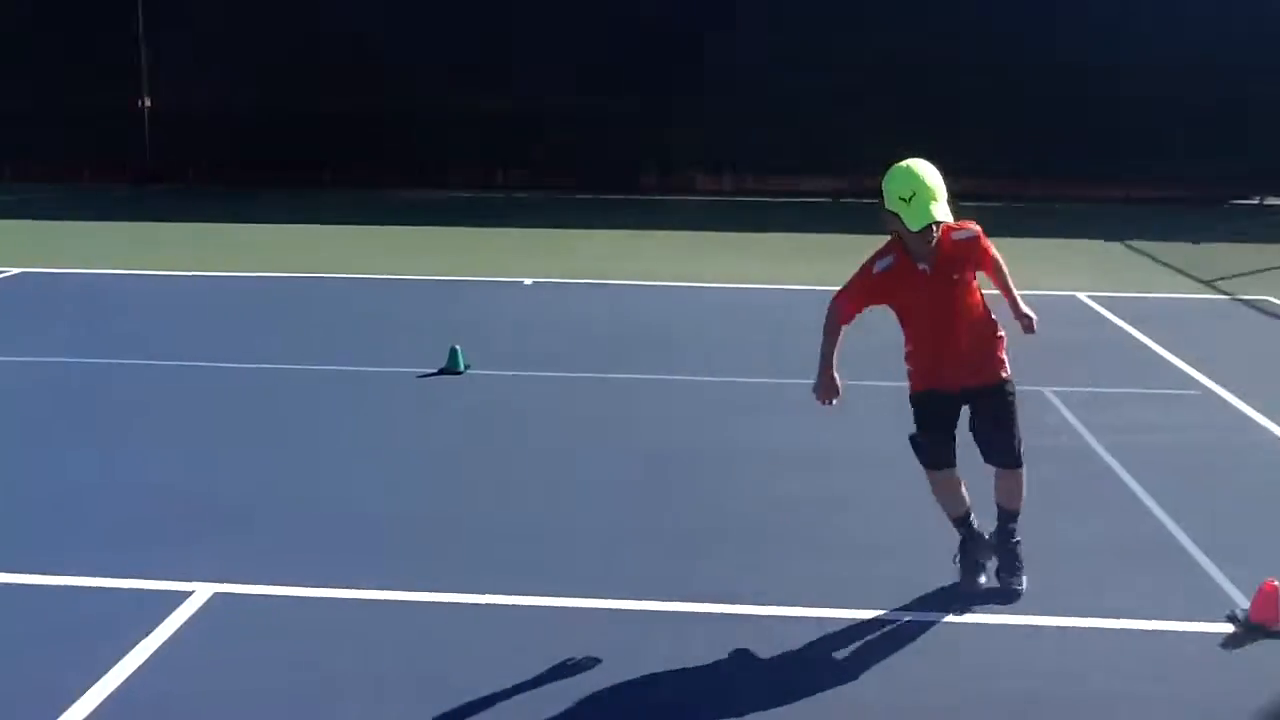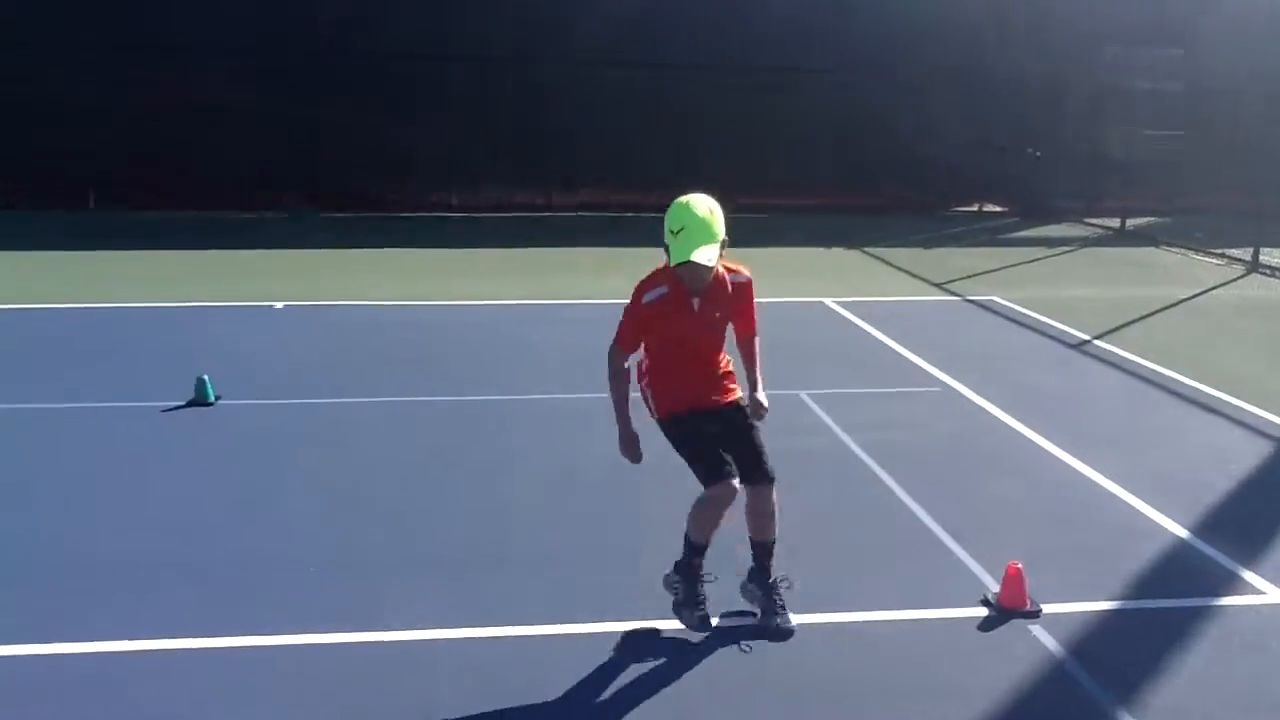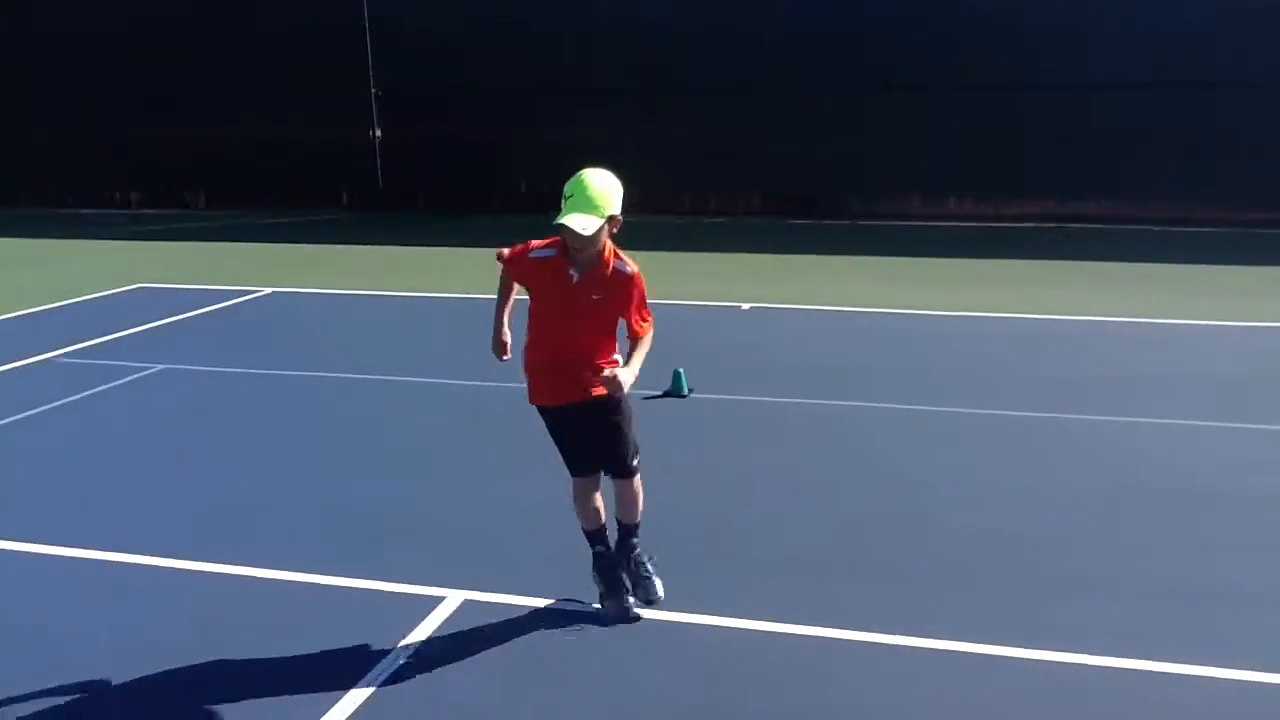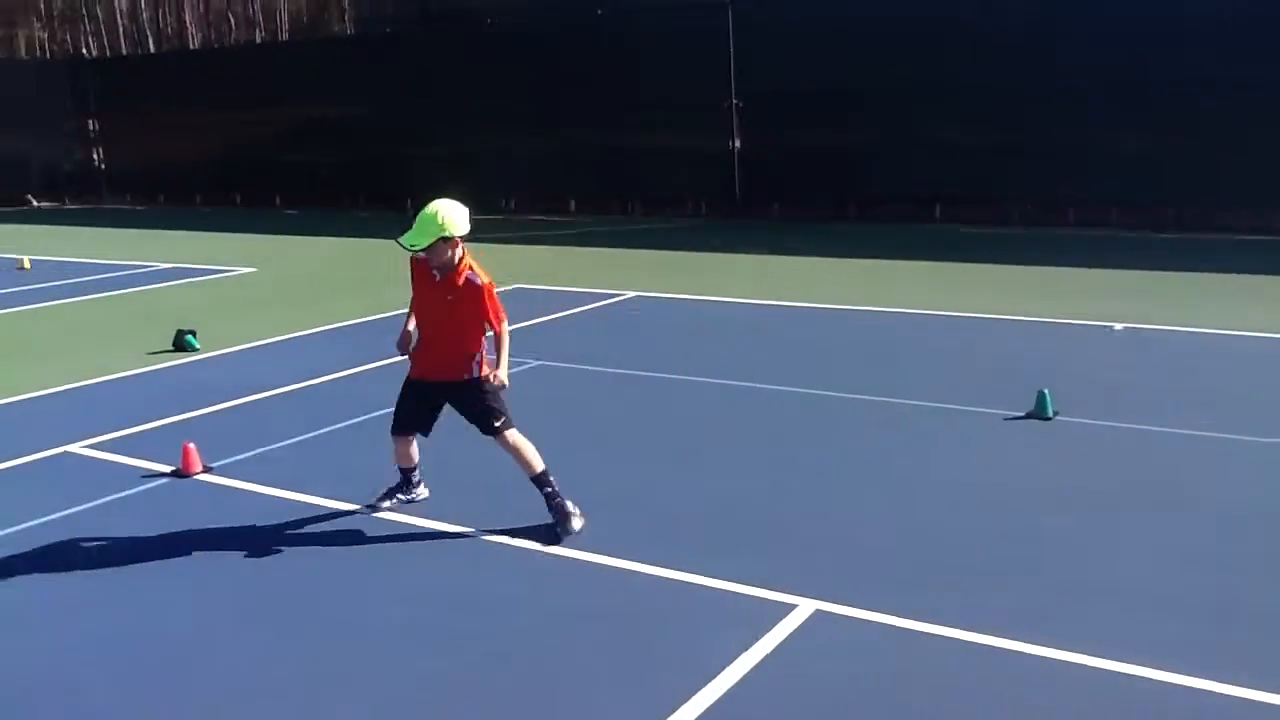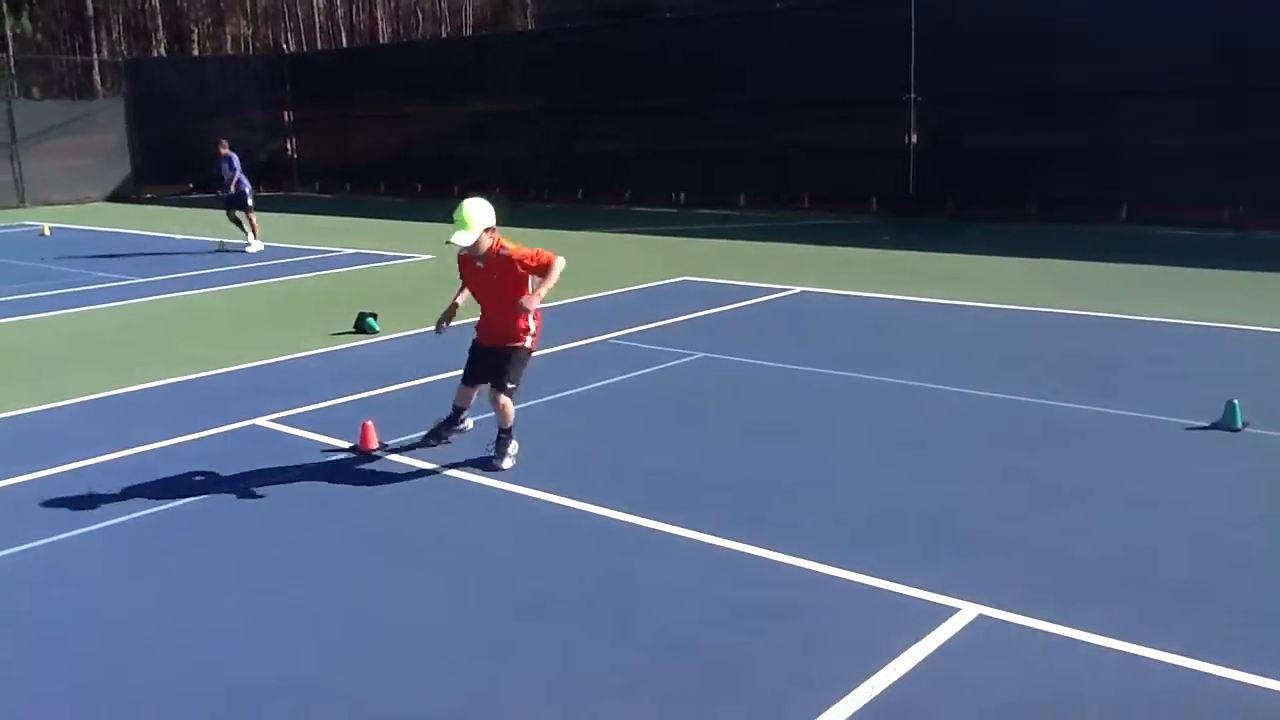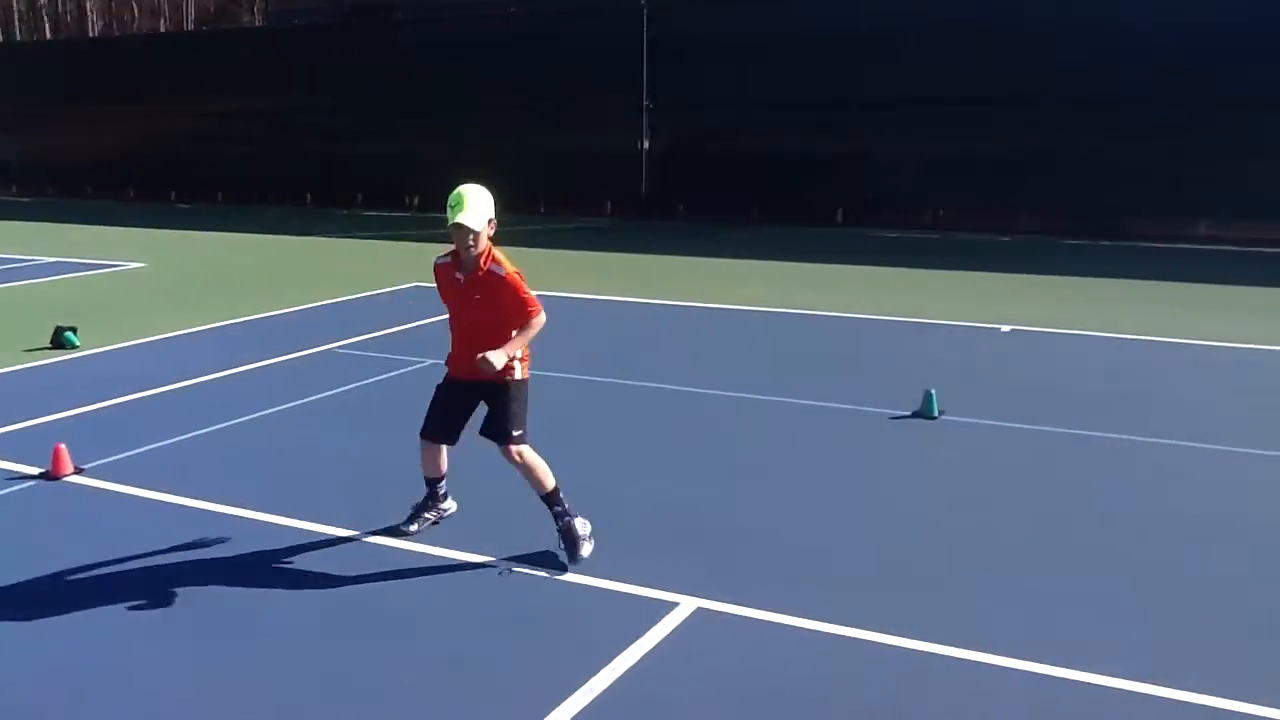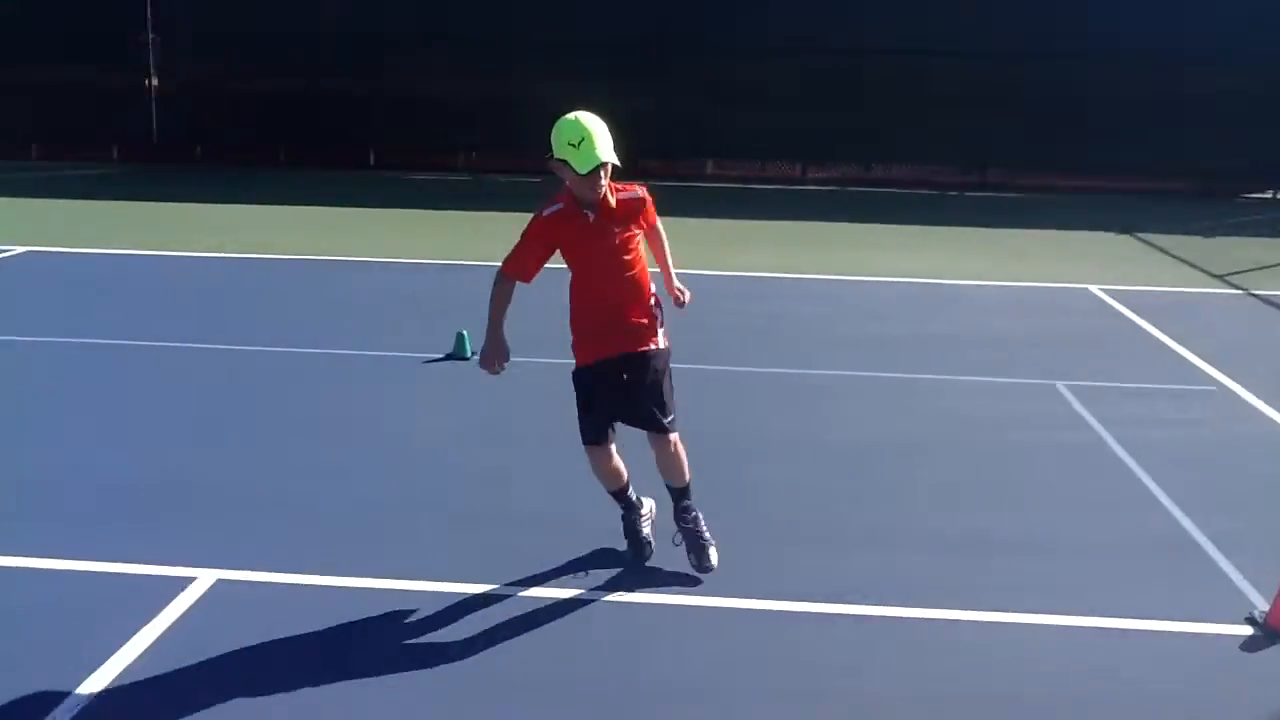
dt=0.7s
person 1, frame 1
left shoulder: (965, 239)
right shoulder: (879, 269)
left elbow: (994, 264)
right elbow: (839, 311)
left wrist: (1016, 304)
right wrist: (826, 371)
left hip: (989, 367)
right hip: (931, 374)
left knee: (1008, 461)
right knee: (939, 466)
left ankle: (1007, 539)
right ankle: (972, 540)
person 1, frame 2
left shoulder: (739, 283)
right shoulder: (651, 297)
right elbow: (618, 358)
left wrist: (755, 386)
right wrist: (623, 426)
left hip: (723, 391)
right hip: (674, 401)
left knee: (762, 485)
right knee: (724, 486)
left ankle: (763, 578)
right ankle: (687, 576)
person 1, frame 3
left shoulder: (624, 274)
right shoulder: (537, 258)
left elbow: (640, 329)
right elbow: (506, 264)
left wrist: (628, 369)
right wrist: (500, 325)
left hip: (602, 384)
right hip: (551, 387)
left knee: (625, 474)
right knee: (586, 479)
left ankle: (630, 552)
right ankle: (602, 556)
person 1, frame 4
left shoulder: (476, 284)
right shoulder: (420, 262)
left elbow: (500, 327)
left wrist: (501, 368)
right wrist: (408, 326)
left hip: (467, 370)
right hip: (425, 367)
left knee: (505, 435)
right knee: (401, 435)
left ankle: (554, 497)
right ankle: (411, 485)
person 1, frame 5
left shoulder: (513, 256)
right shoulder: (465, 257)
left elbow: (557, 262)
left wrist: (537, 295)
right wrist: (452, 306)
left hip: (518, 334)
right hip: (487, 332)
left knee: (499, 395)
right knee: (468, 385)
left ankle: (506, 441)
right ankle: (458, 420)
person 1, frame 6
left shoulder: (503, 275)
right shoulder: (443, 267)
left elbow: (537, 317)
left wrist: (504, 353)
left hip: (503, 369)
right hip: (463, 367)
left knee: (513, 448)
right knee: (430, 440)
left ankle: (565, 519)
right ankle: (437, 501)
person 1, frame 7
left shoulder: (633, 200)
right shoulder: (550, 219)
right elbow: (509, 274)
left wrist: (671, 278)
right wrist: (495, 335)
left hip: (643, 337)
right hip: (592, 349)
left knee: (662, 432)
right knee: (598, 447)
left ankle: (686, 515)
right ankle: (634, 510)
